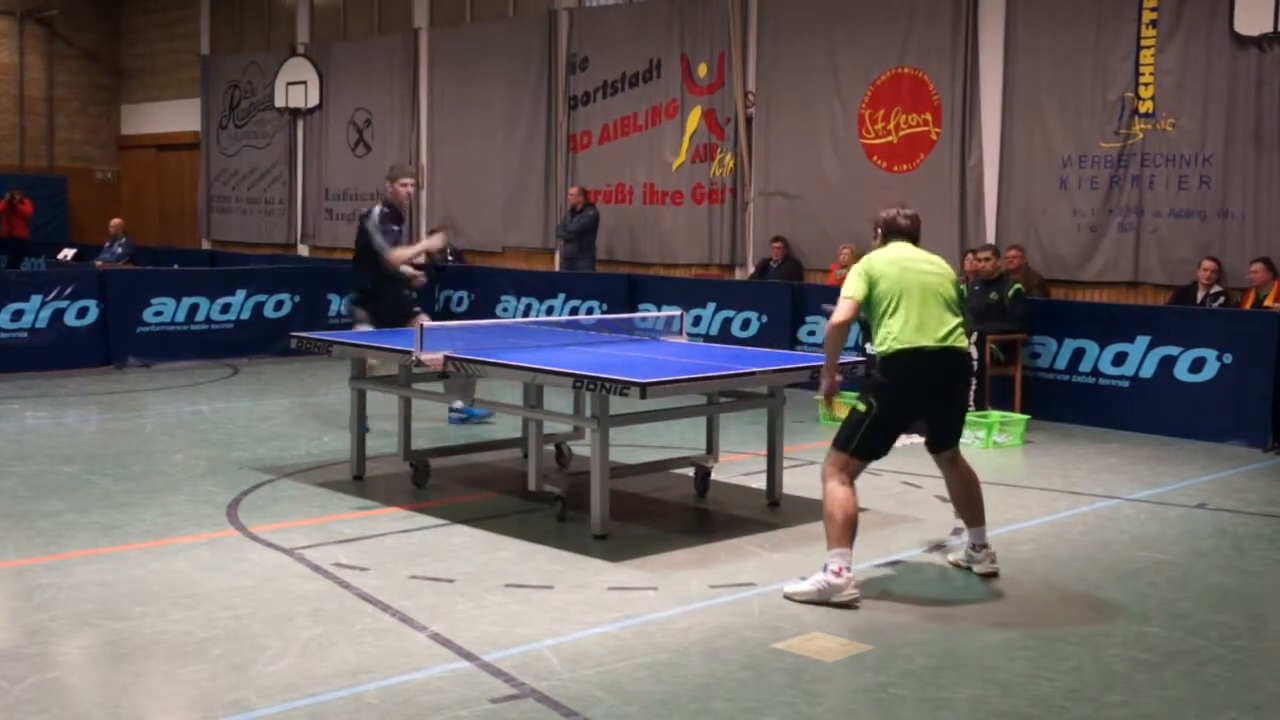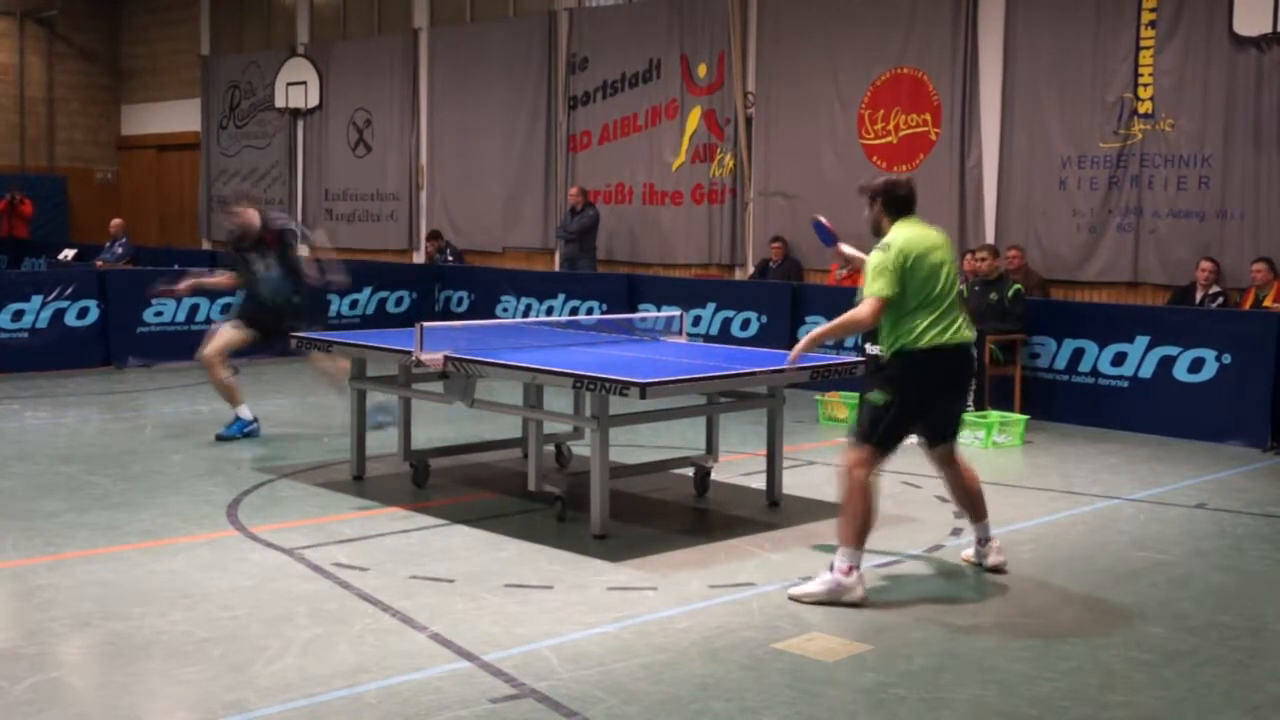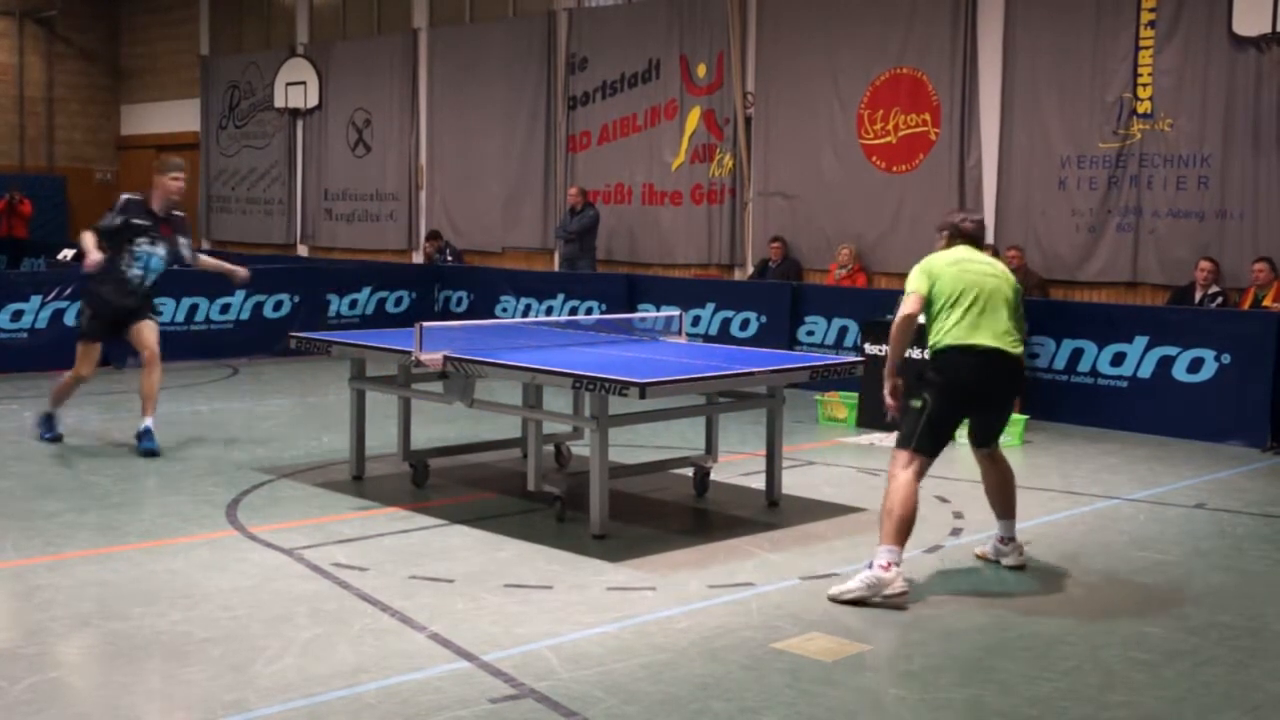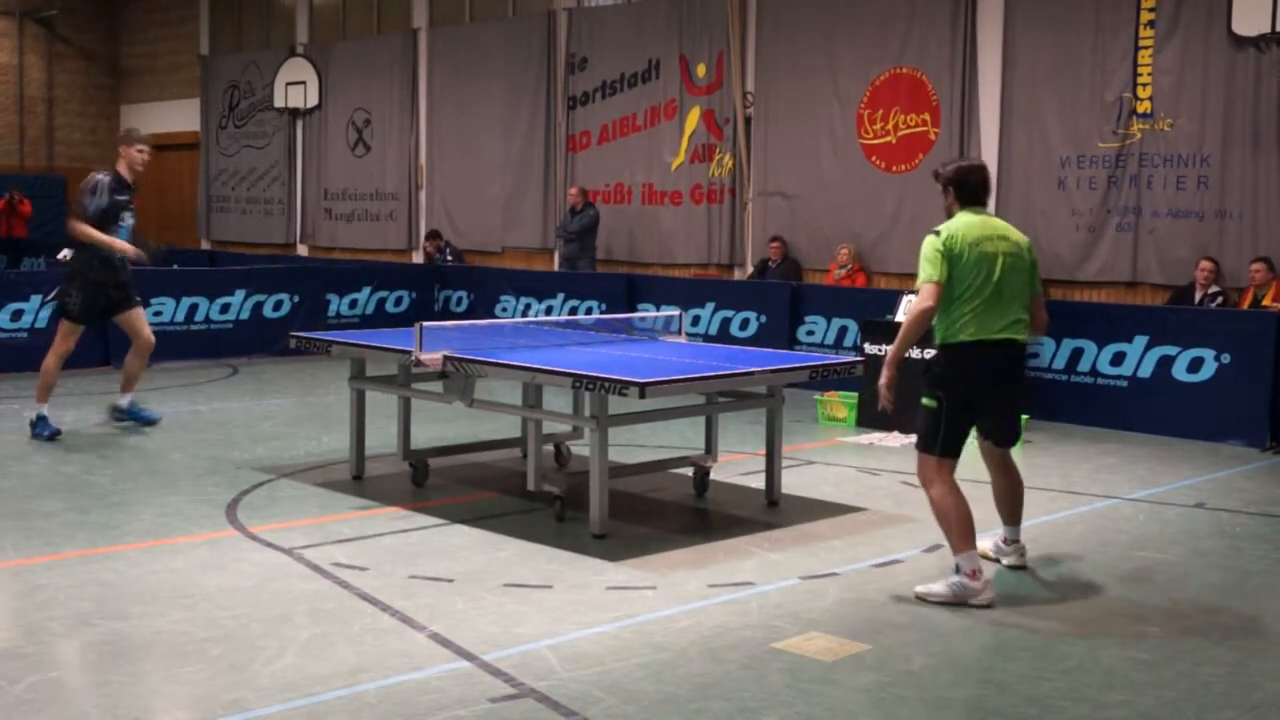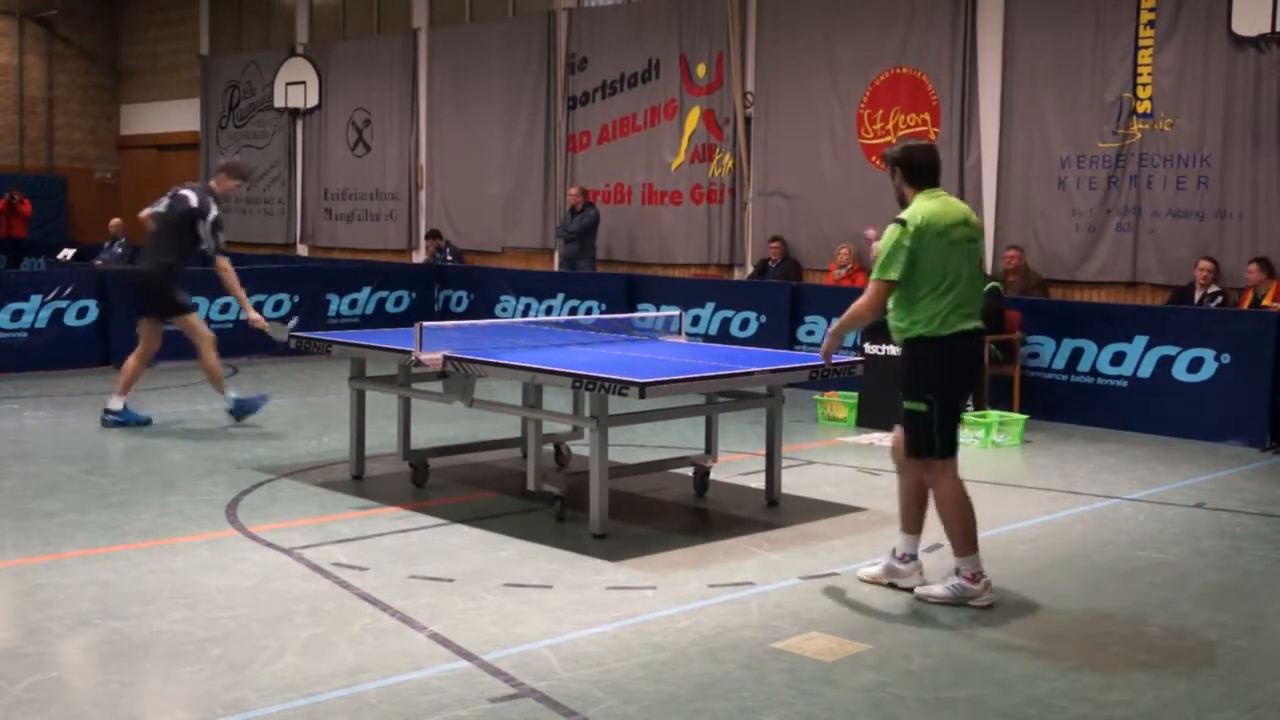
dt=0.5s
person 1, frame 1
left shoulder: (869, 264)
right shoulder: (941, 266)
left elbow: (840, 321)
left wrist: (829, 372)
left hip: (903, 368)
right hip: (954, 364)
left knee: (838, 469)
right knee: (949, 454)
left ankle: (837, 575)
right ankle: (980, 550)
person 1, frame 2
left shoulder: (890, 246)
right shoulder: (937, 238)
left elbow: (868, 315)
left wrist: (813, 338)
right wrist: (863, 261)
left hip: (916, 361)
right hip: (957, 357)
left knee: (858, 462)
right knee: (944, 453)
left ankle: (845, 574)
right ankle: (986, 545)
person 1, frame 3
left shoulder: (932, 264)
right shoulder: (1004, 273)
left elbow: (908, 314)
left wrist: (890, 373)
left hip: (954, 363)
right hip: (1005, 367)
left knee: (905, 466)
right knee: (987, 448)
left ankle: (884, 568)
right ankle: (1008, 543)
person 1, frame 4
left shoulder: (943, 236)
right shoulder: (1018, 240)
left elbow: (926, 306)
right elbow: (1039, 318)
left wrist: (890, 362)
left hip: (962, 357)
right hip: (1010, 357)
left knee: (934, 470)
right knee: (997, 452)
left ankle: (970, 575)
right ankle: (1011, 543)
person 1, frame 5
left shoulder: (906, 224)
right shoulder: (965, 216)
left elbow: (871, 305)
left wrist: (834, 333)
left hip: (931, 350)
right hip: (966, 344)
left knee: (936, 466)
right knee: (907, 449)
left ankle: (972, 578)
right ankle: (905, 560)
person 2, frame 1
left shoulder: (397, 215)
right shoulder: (376, 217)
right elbow: (393, 258)
left wrist: (409, 272)
right wrist: (426, 245)
left hip: (400, 299)
right hip: (368, 302)
left ankle: (458, 406)
person 2, frame 2
left shoulder: (280, 227)
right shoulder: (236, 240)
right elbow: (234, 280)
right wrist: (196, 283)
left hip: (289, 311)
right hip: (254, 310)
left knee: (327, 364)
right knee: (209, 356)
left ankle: (369, 407)
right ankle: (245, 418)
person 2, frame 3
left shoulder: (177, 222)
right shoulder: (128, 205)
left elbow: (189, 258)
right elbow: (91, 234)
left wrist: (228, 269)
right wrist: (92, 252)
left hip: (138, 303)
right hip: (103, 298)
left knee: (151, 353)
right knee: (83, 372)
left ankle: (147, 428)
right ankle: (49, 415)
person 2, frame 4
left shoulder: (127, 189)
right shoulder: (102, 183)
right elbow: (79, 227)
right wrist: (115, 244)
left hip: (117, 279)
right hip: (87, 277)
left knee: (145, 341)
right knee: (63, 348)
left ankle: (123, 404)
right ankle: (40, 416)
person 2, frame 5
left shoulder: (182, 192)
right shoulder: (210, 210)
left elbow: (146, 216)
right elbow: (222, 265)
right wrist: (247, 309)
left hip: (143, 274)
right hip: (159, 278)
left knee: (149, 347)
right knee: (205, 340)
left ankle: (114, 408)
right ankle: (232, 402)
